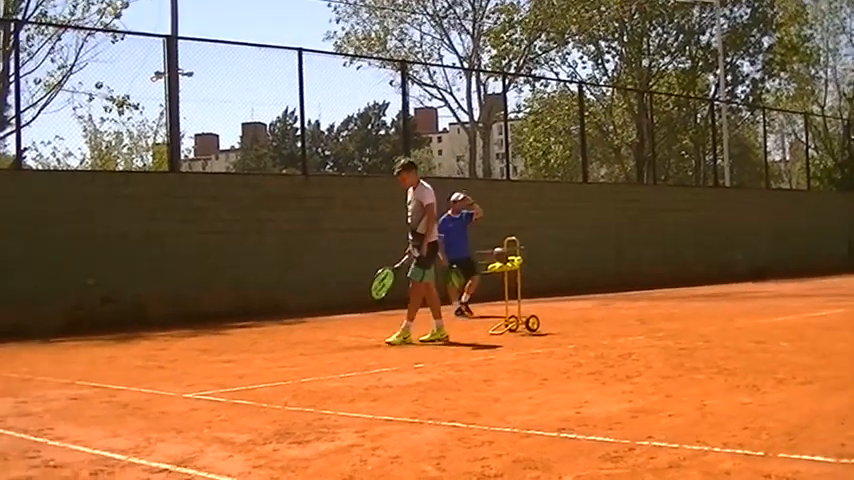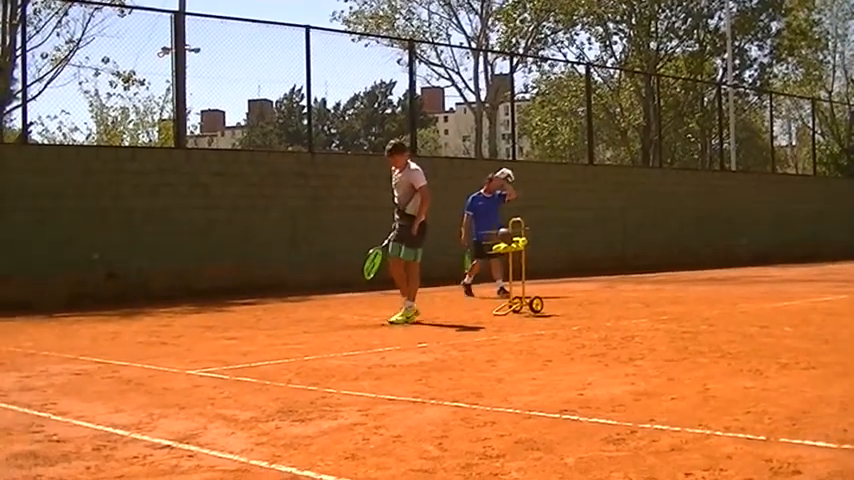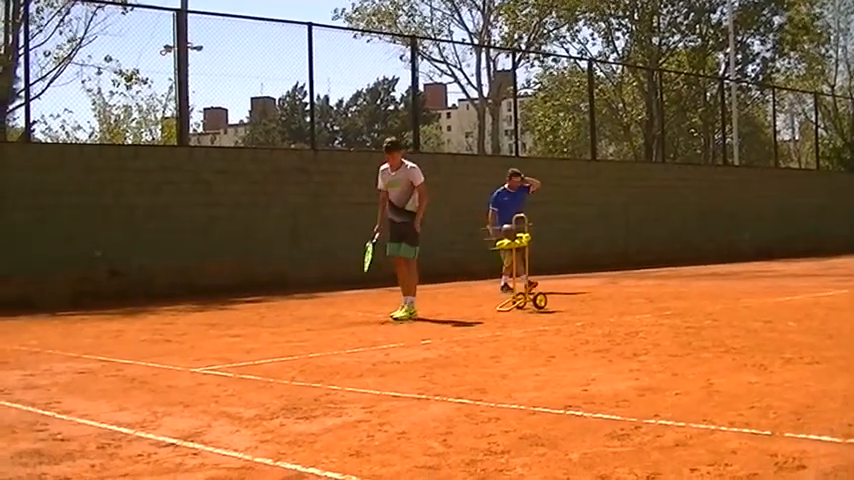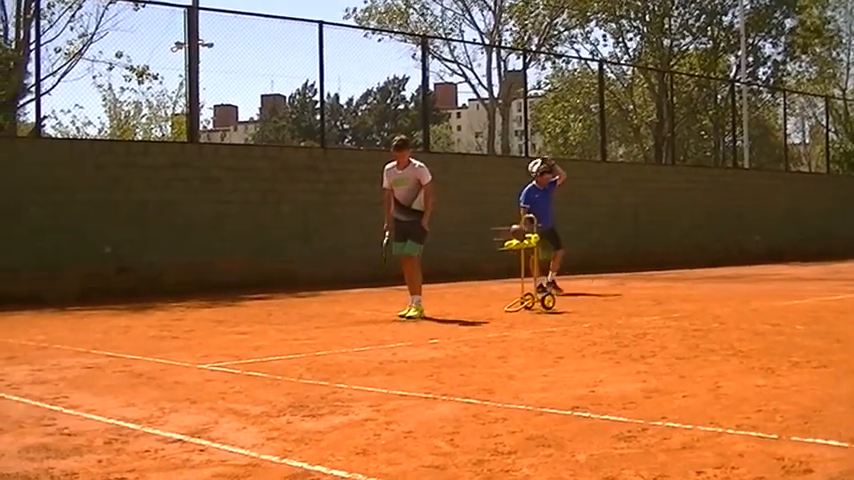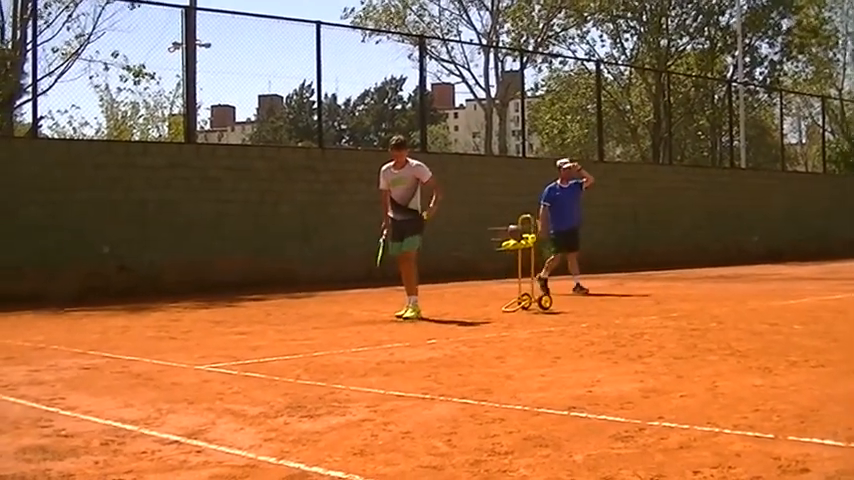
dt=0.5s
person 1, frame 1
left shoulder: (424, 190)
right shoulder: (411, 191)
left elbow: (432, 217)
left wrist: (425, 243)
right wrist: (412, 246)
left hip: (427, 245)
right hip: (418, 244)
left knee: (415, 288)
right knee: (428, 287)
left ankle: (405, 332)
right ankle: (440, 330)
person 1, frame 2
left shoulder: (414, 171)
right shoulder: (394, 171)
left elbow: (426, 199)
left wrist: (416, 223)
left hip: (414, 225)
right hip: (400, 224)
left knee: (411, 266)
right knee: (394, 265)
left ankle: (408, 310)
right ankle: (409, 305)
person 1, frame 3
left shoulder: (412, 170)
right shoulder: (383, 171)
left elbow: (423, 196)
left wrist: (417, 220)
right wrist: (380, 222)
left hip: (410, 221)
right hip: (394, 222)
left knee: (409, 262)
right knee: (398, 263)
left ankle: (411, 306)
right ankle: (405, 303)
person 1, frame 4
left shoulder: (419, 169)
right shoulder: (388, 170)
left elbow: (429, 196)
right elbow: (388, 196)
left wrist: (425, 219)
right wrist: (387, 221)
left hip: (416, 220)
right hip: (399, 221)
left knee: (412, 261)
right knee: (405, 263)
left ankle: (418, 305)
right ankle: (412, 303)
person 1, frame 5
left shoulder: (417, 167)
right shoulder: (385, 171)
left elbow: (436, 188)
left wrist: (433, 206)
right wrist: (385, 220)
left hip: (413, 219)
right hip: (396, 221)
left knee: (408, 259)
right knee: (402, 263)
left ankle: (414, 304)
right ankle: (410, 304)
person 2, frame 1
left shoulder: (465, 216)
right shoulder: (444, 221)
left elbow: (480, 213)
right elbow: (439, 240)
left wrist: (471, 203)
right wrist: (444, 257)
left hip: (465, 255)
right hip: (452, 258)
left knee: (475, 278)
right knee: (453, 282)
left ankle: (464, 301)
right ankle: (457, 307)
person 2, frame 2
left shoulder: (498, 196)
right shoulder: (474, 199)
left elbow: (513, 195)
right elbow: (467, 218)
left wrist: (504, 184)
right wrist: (465, 235)
left hip: (494, 236)
right hip: (480, 237)
left knee: (496, 260)
right knee: (479, 261)
left ankle: (500, 287)
right ankle: (467, 282)
person 2, frame 3
left shoulder: (522, 190)
right shoulder: (499, 194)
left elbow: (537, 184)
right elbow: (492, 214)
left wrist: (524, 179)
right wrist: (493, 230)
right hip: (506, 231)
left knee: (512, 256)
right knee: (515, 255)
left ankle: (504, 283)
right ankle: (525, 281)
person 2, frame 4
left shoulder: (549, 186)
right shoulder: (528, 191)
left elbow: (562, 176)
right elbow: (523, 211)
left wrist: (552, 165)
left hip: (549, 228)
right hip: (535, 230)
left knee: (559, 252)
right knee: (535, 256)
left ankle: (550, 280)
right ankle: (538, 284)
person 2, frame 5
left shoulder: (575, 186)
right shoulder: (551, 189)
left elbow: (591, 180)
right elbow: (543, 209)
left wrist: (579, 169)
right wrist: (542, 227)
left hip: (573, 228)
right hip: (557, 230)
left knee: (573, 255)
right knee: (557, 256)
left ankle: (577, 284)
right ankle: (543, 276)
